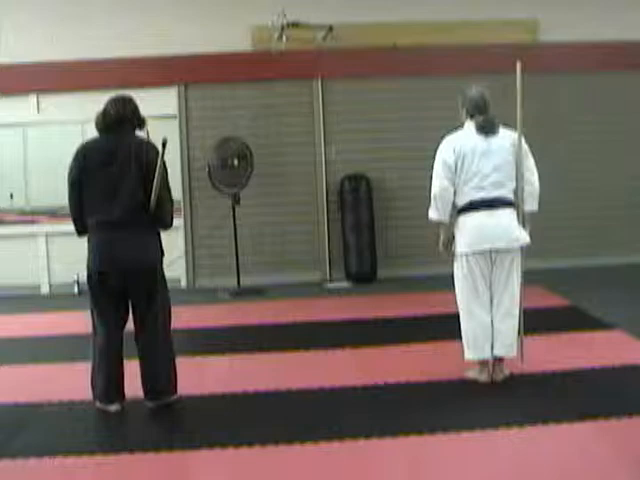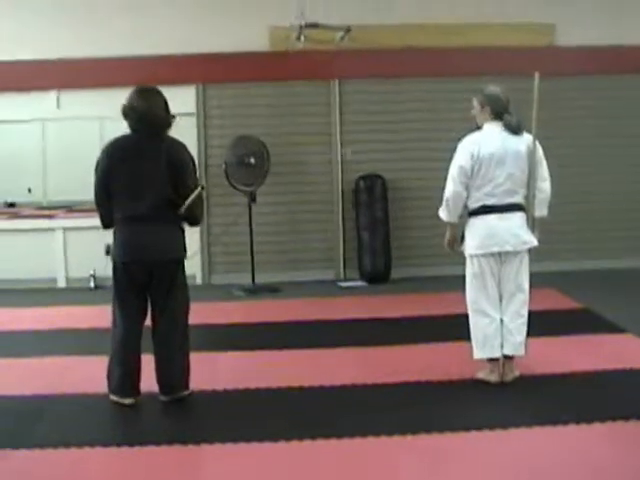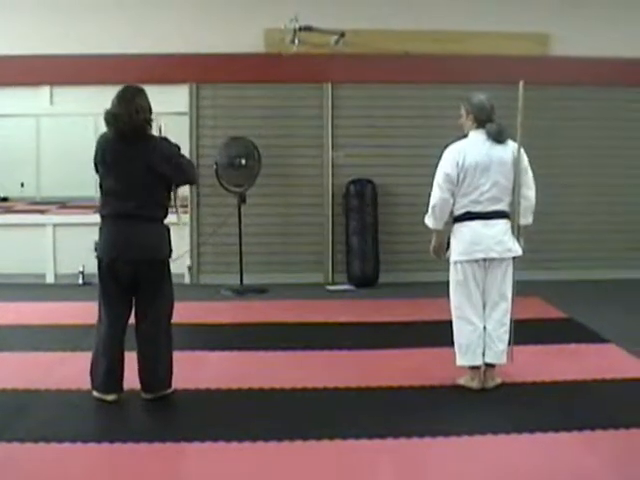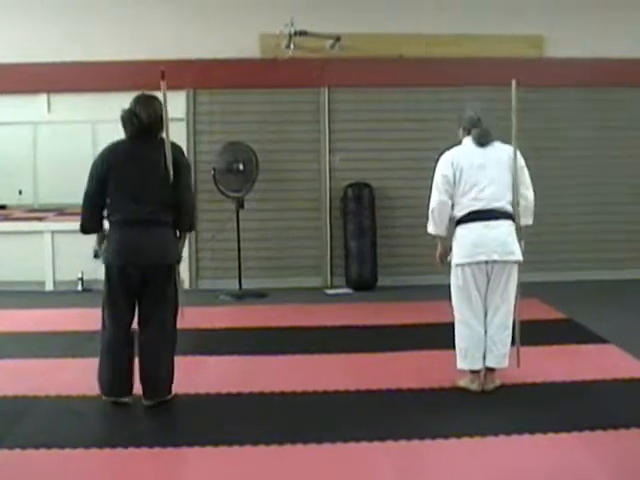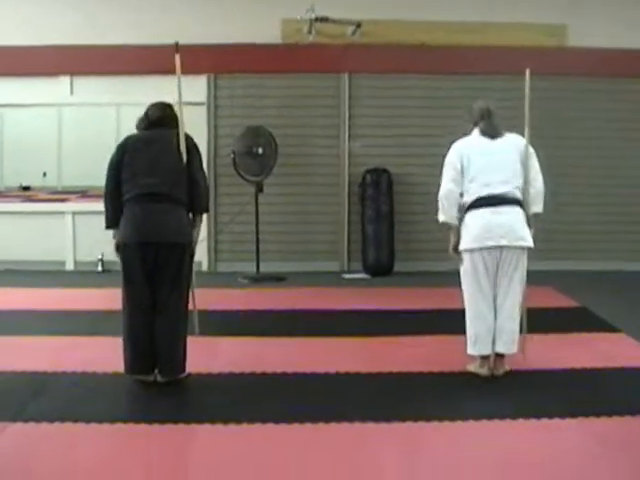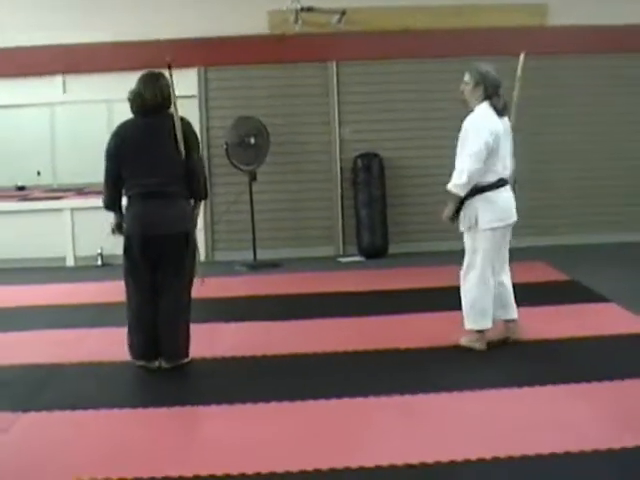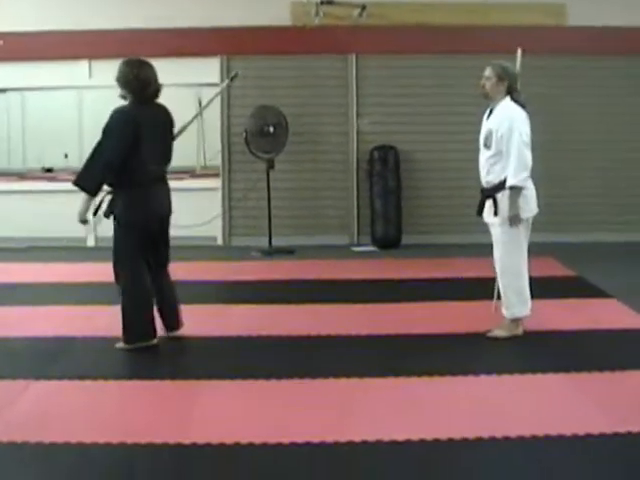
dt=0.7s
person 1, frame 1
left shoulder: (84, 154)
right shoulder: (145, 150)
left elbow: (76, 206)
right elbow: (162, 202)
right wrist: (163, 221)
left hip: (102, 248)
right hip: (142, 247)
left knee: (106, 327)
right knee: (152, 324)
left ankle: (108, 396)
right ankle: (159, 391)
person 1, frame 2
left shoulder: (113, 150)
right shoulder: (175, 150)
left elbow: (102, 199)
right elbow: (191, 199)
right wrist: (191, 218)
left hip: (127, 242)
right hip: (166, 242)
left knee: (126, 319)
right knee: (170, 318)
left ankle: (123, 389)
right ankle: (173, 386)
person 1, frame 3
left shoulder: (104, 144)
right shoulder: (160, 149)
right elbow: (189, 175)
left hip: (113, 238)
right hip: (150, 240)
left knee: (111, 315)
right knee: (154, 316)
left ankle: (106, 385)
right ankle: (155, 384)
person 1, frame 4
left shoulder: (111, 154)
right shoulder: (173, 154)
left elbow: (91, 201)
right elbow: (186, 202)
left wrist: (98, 232)
right wrist: (180, 239)
left hip: (121, 244)
right hip: (160, 245)
left knee: (116, 320)
right knee: (159, 321)
left ankle: (116, 388)
right ankle: (157, 390)
person 1, frame 5
left shoulder: (127, 144)
right shoulder: (184, 142)
left elbow: (112, 190)
right elbow: (199, 186)
left wrist: (116, 231)
right wrist: (196, 225)
left hip: (135, 224)
right hip: (174, 224)
left knee: (137, 299)
right knee: (172, 299)
left ankle: (141, 367)
right ankle: (170, 368)
person 1, frame 6
left shoulder: (123, 132)
right shoulder: (182, 127)
left elbow: (112, 177)
right elbow: (196, 173)
left wrist: (116, 213)
right wrist: (193, 207)
left hip: (139, 217)
right hip: (176, 215)
left knee: (140, 289)
right knee: (175, 287)
left ankle: (145, 353)
right ankle: (174, 353)
person 1, frame 7
left shoulder: (124, 116)
right shoulder: (162, 114)
left elbow: (106, 158)
left wrist: (88, 199)
left hip: (134, 201)
right hip: (158, 197)
left knee: (130, 267)
right knee: (157, 262)
left ankle: (140, 334)
right ankle: (171, 322)
person 2, frame 1
left shoulder: (452, 143)
right shoulder: (512, 139)
left elbow: (442, 189)
right elbow: (530, 182)
left wrist: (444, 229)
right wrist: (525, 220)
left hip: (472, 226)
right hip: (506, 223)
left knee: (474, 298)
right knee: (506, 296)
left ankle: (482, 366)
right ankle: (500, 364)
person 2, frame 2
left shoulder: (472, 143)
right shoulder: (527, 142)
left elbow: (456, 190)
right elbow: (542, 186)
left wrist: (451, 227)
right wrist: (533, 221)
left hip: (482, 227)
right hip: (515, 225)
left knee: (483, 299)
right knee: (515, 295)
left ankle: (492, 365)
right ankle: (509, 364)
person 2, frame 3
left shoulder: (456, 151)
right shoulder: (513, 150)
left elbow: (441, 198)
right elbow: (527, 195)
left wrist: (438, 235)
right wrist: (519, 230)
left hip: (467, 234)
right hip: (500, 233)
left knee: (468, 305)
right knee: (498, 303)
left ankle: (473, 373)
right ankle: (491, 372)
person 2, frame 4
left shoulder: (452, 157)
right shoulder: (509, 152)
left elbow: (440, 203)
right elbow: (526, 197)
left wrist: (442, 242)
right wrist: (520, 233)
left hip: (469, 236)
right hip: (504, 234)
left knee: (469, 309)
right knee: (501, 307)
left ankle: (473, 375)
right ankle: (491, 374)
person 2, frame 5
left shoulder: (461, 147)
right shoulder: (519, 143)
left elbow: (449, 192)
right elbow: (535, 185)
left wrist: (454, 231)
right wrist: (530, 220)
left hip: (478, 223)
right hip: (513, 221)
left knee: (479, 294)
right knee: (509, 293)
left ankle: (482, 359)
right ankle: (500, 359)
person 2, frame 6
left shoulder: (476, 121)
right shoulder: (500, 119)
left elbow: (470, 167)
left wrist: (452, 202)
left hip: (483, 204)
right hip: (502, 199)
left knee: (478, 270)
right knee: (497, 268)
left ankle: (478, 334)
right ankle: (509, 324)
person 2, frame 7
left shoulder: (512, 115)
right shoulder: (493, 113)
left elbow: (519, 161)
left wrist: (513, 202)
left hip: (510, 197)
right hip: (499, 196)
left knee: (510, 260)
right knee: (507, 259)
left ankle: (514, 322)
right ankle: (515, 316)
